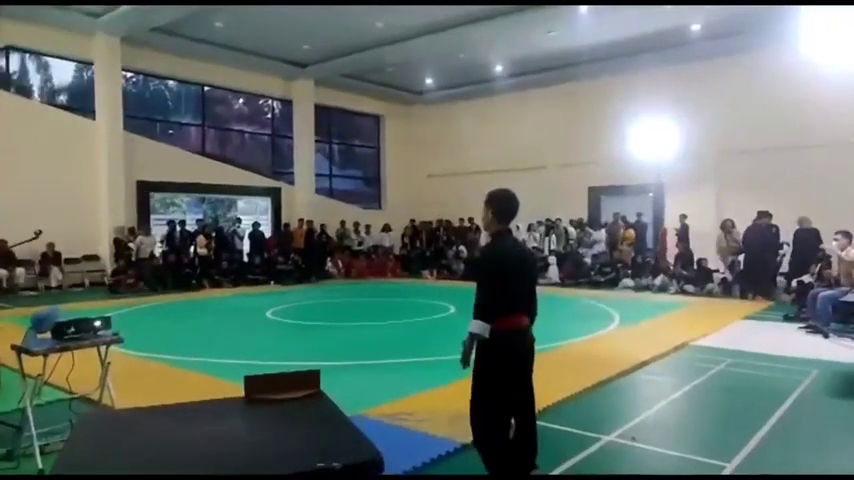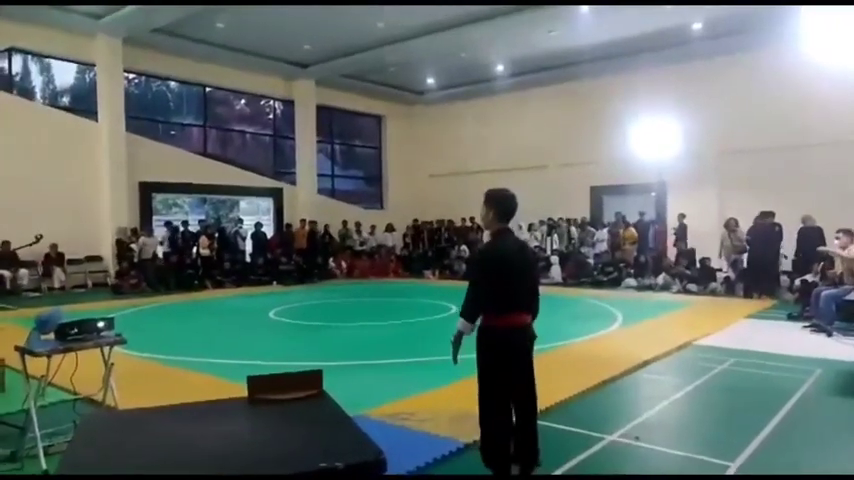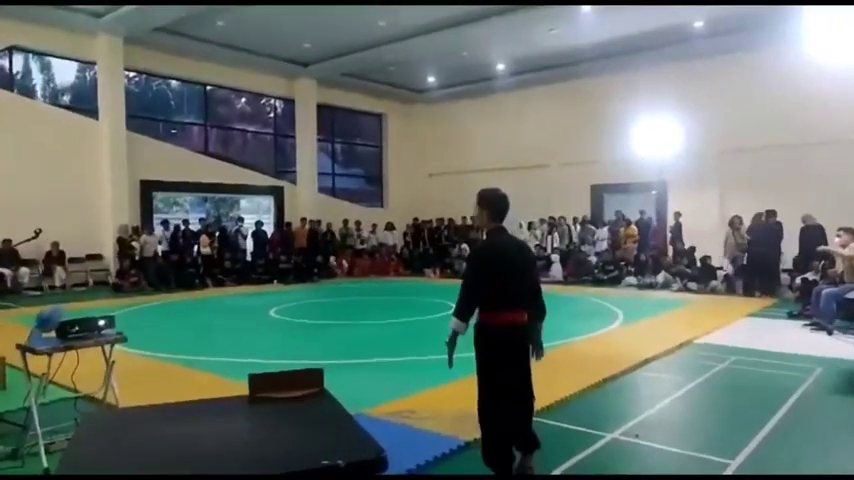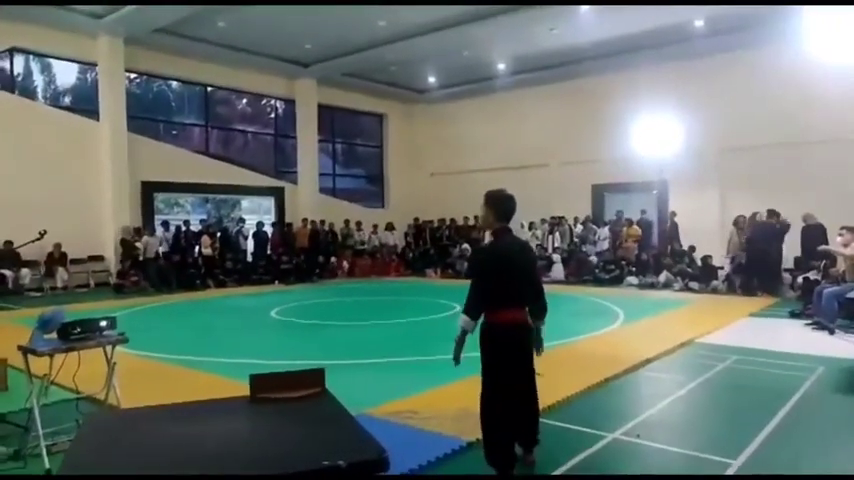
dt=0.3s
person 1, frame 1
left shoulder: (490, 253)
right shoulder: (524, 252)
left elbow: (485, 302)
left wrist: (472, 338)
left hip: (497, 339)
right hip: (522, 336)
left knee: (488, 410)
right knee: (522, 405)
left ankle: (500, 467)
right ankle: (523, 467)
person 1, frame 2
left shoulder: (488, 252)
right shoulder: (525, 250)
left elbow: (476, 297)
right elbow: (533, 296)
left wrist: (460, 332)
left hip: (495, 334)
right hip: (522, 332)
left knee: (495, 405)
right knee: (524, 400)
left ankle: (501, 467)
right ankle: (527, 464)
person 1, frame 3
left shoulder: (482, 252)
right shoulder: (522, 248)
left elbow: (469, 296)
right elbow: (534, 293)
left wrist: (454, 334)
right wrist: (536, 331)
left hip: (492, 332)
right hip: (518, 329)
left knee: (494, 400)
right knee: (520, 393)
left ankle: (503, 466)
right ankle: (526, 453)
person 1, frame 4
left shoulder: (489, 252)
right shoulder: (524, 248)
left elbow: (478, 296)
right elbow: (536, 292)
left wrist: (463, 333)
right wrist: (537, 327)
left hip: (497, 330)
right hip: (522, 327)
left knee: (496, 398)
right knee: (524, 391)
left ankle: (504, 465)
right ankle: (528, 448)
